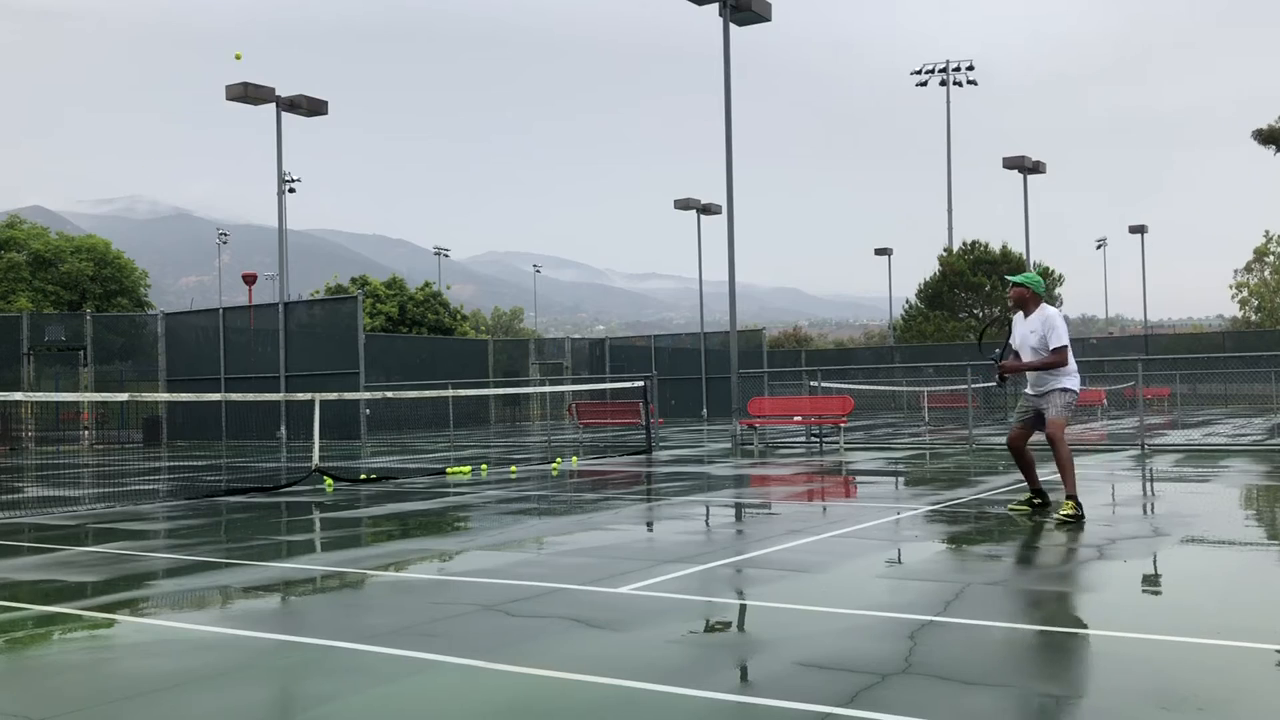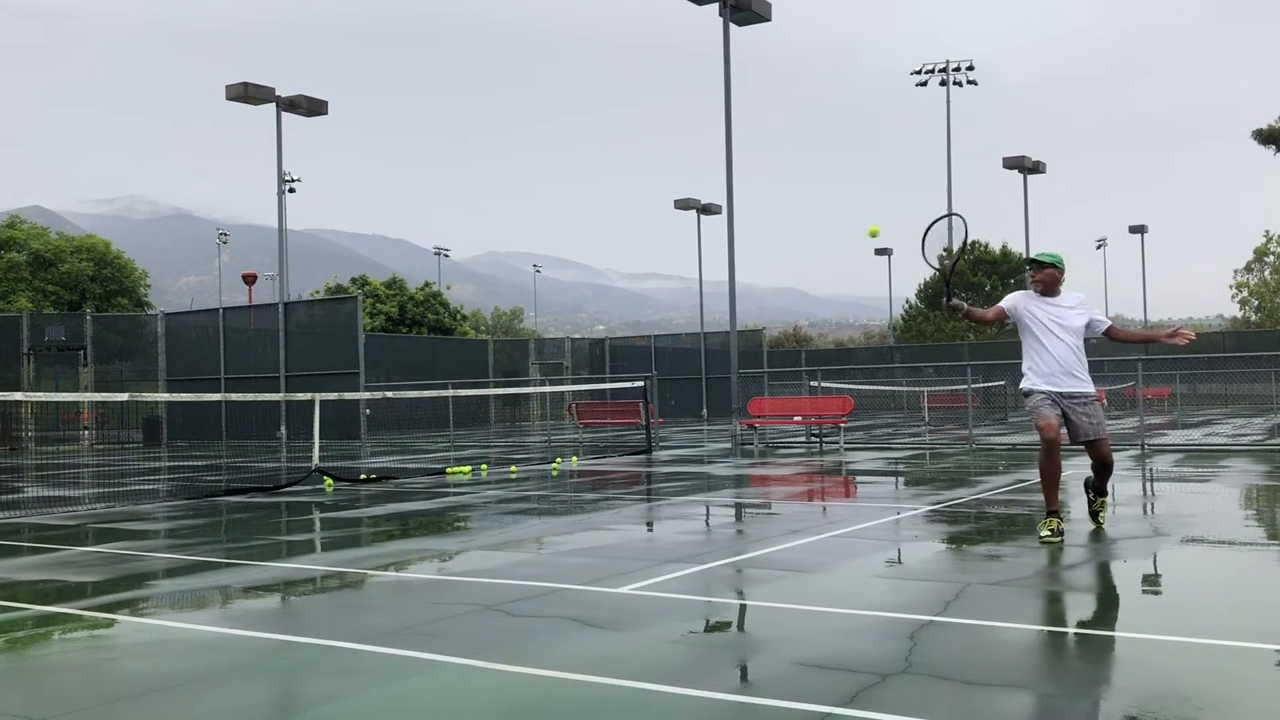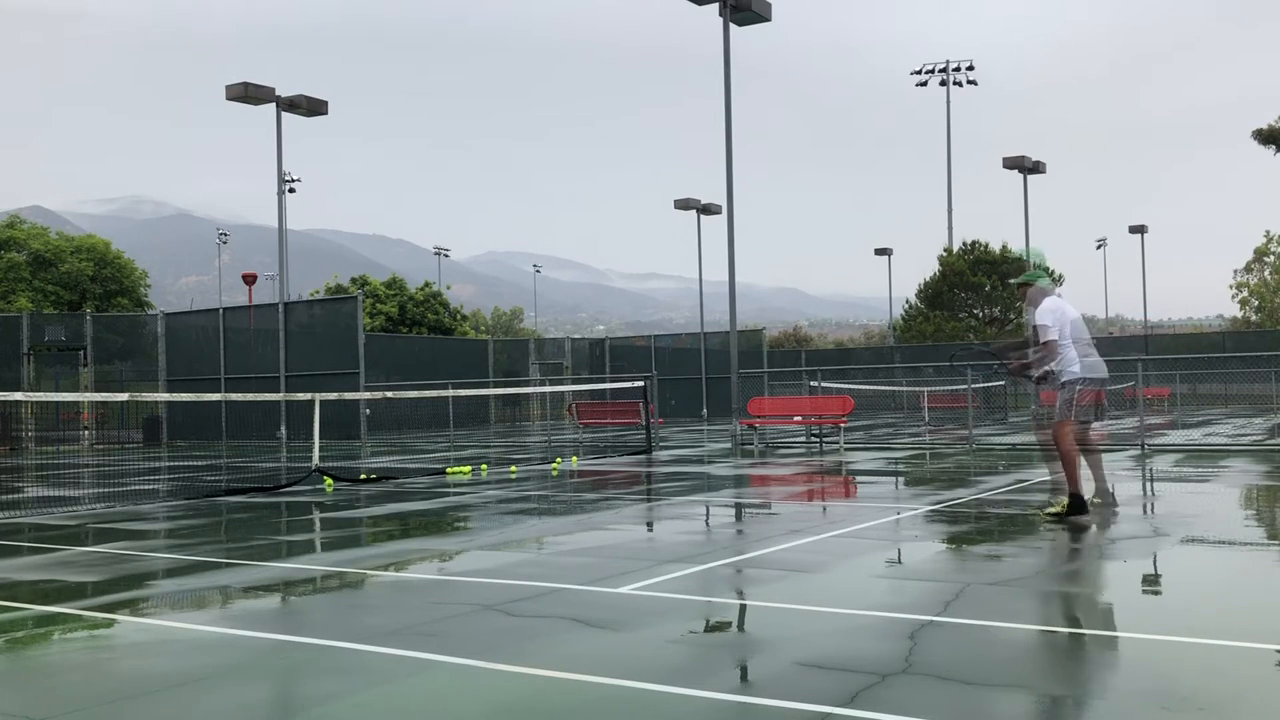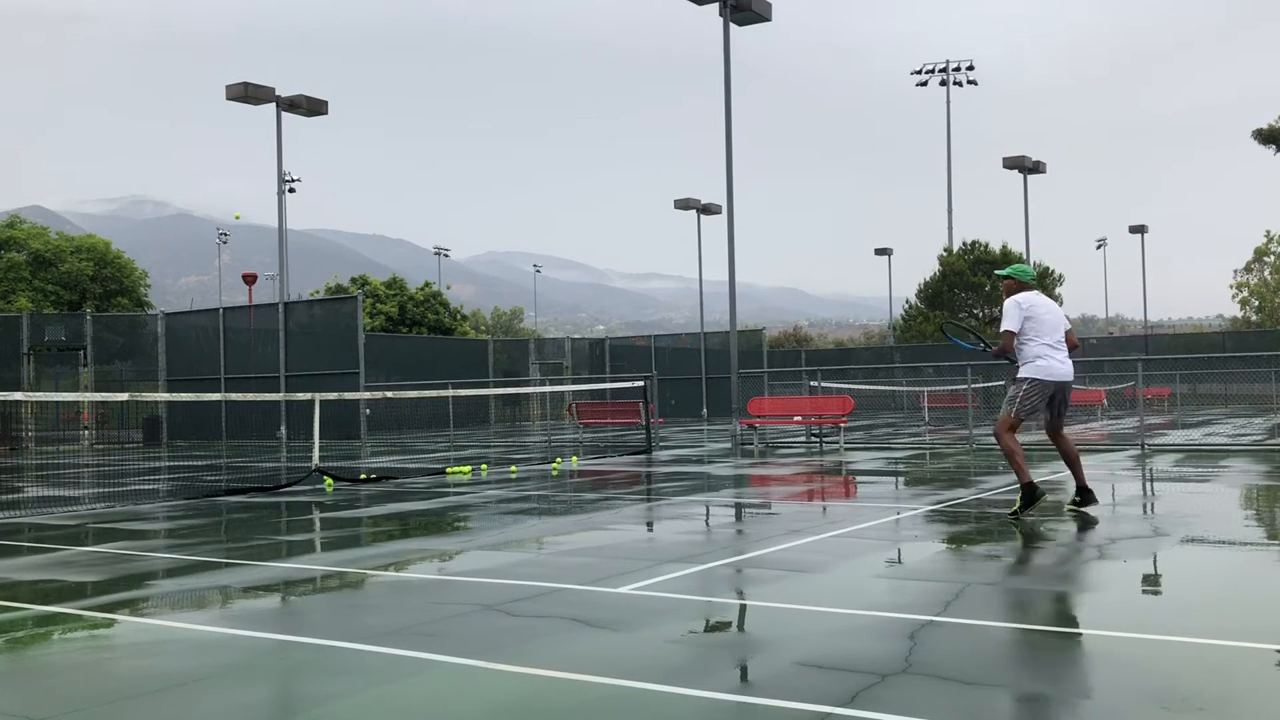
dt=1s
person 1, frame 1
left shoulder: (1050, 316)
right shoulder: (1018, 319)
left elbow: (1061, 359)
right elbow: (1018, 355)
left wrist: (1021, 367)
right wrist: (1005, 369)
left hip: (1061, 386)
right hip: (1034, 390)
left knee: (1054, 434)
right knee: (1014, 441)
left ankle: (1071, 500)
right ankle: (1038, 496)
person 1, frame 2
left shoulder: (1080, 303)
right shoulder: (1020, 300)
left elbow: (1116, 332)
right elbow: (988, 317)
left wrist: (1160, 337)
right wrist: (962, 309)
left hip: (1081, 391)
right hip: (1041, 389)
left knee: (1102, 458)
right knee: (1050, 438)
left ankle: (1097, 488)
right ankle: (1052, 517)
person 1, frame 3
left shoulder: (1045, 306)
right shoulder: (1055, 304)
left elbow: (1047, 348)
left wrist: (1022, 366)
right wrist: (1048, 370)
left hip: (1079, 376)
right hip: (1091, 373)
left knee: (1061, 433)
right knee: (1078, 434)
left ankle: (1076, 500)
right ankle: (1103, 493)
person 1, frame 4
left shoulder: (1015, 301)
right shoulder: (1050, 304)
left elbow: (1005, 347)
right elbow: (1073, 342)
left wrist: (999, 351)
left hip: (1036, 376)
right hip: (1063, 375)
left knee: (1004, 430)
right knee: (1056, 433)
left ankle: (1029, 489)
right ankle: (1083, 492)
